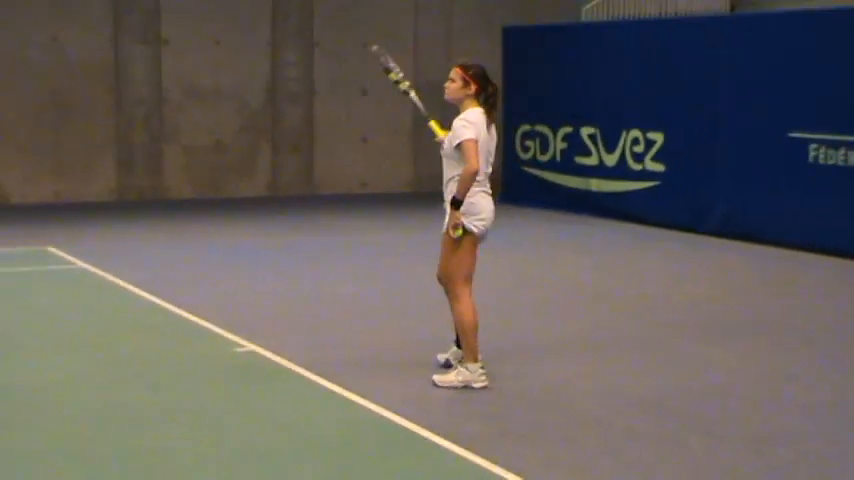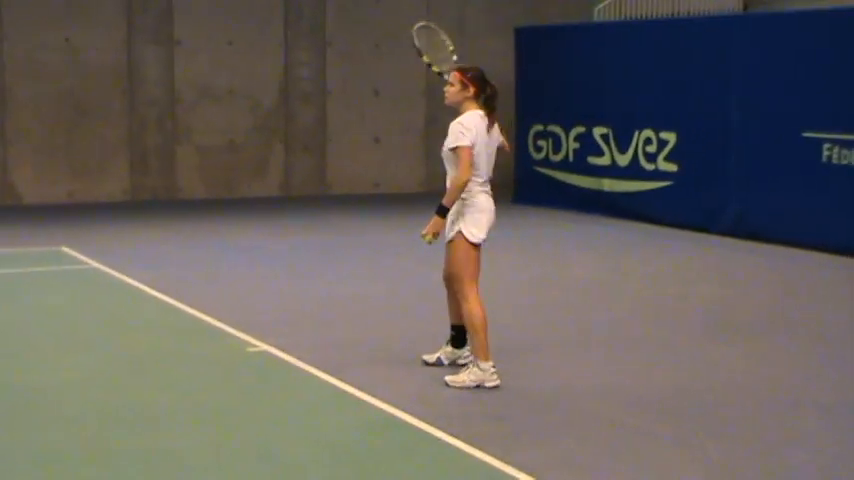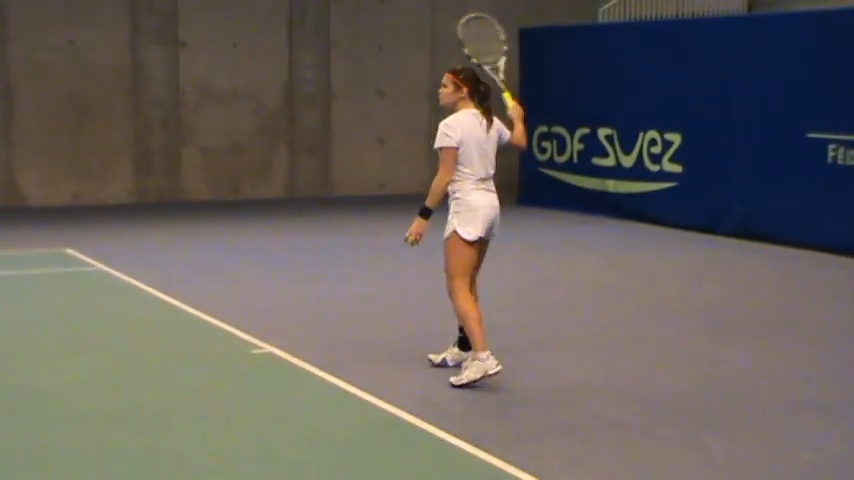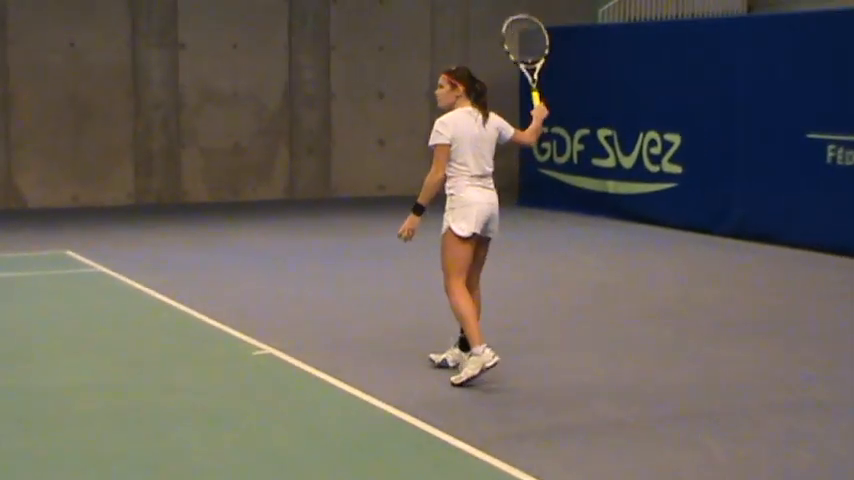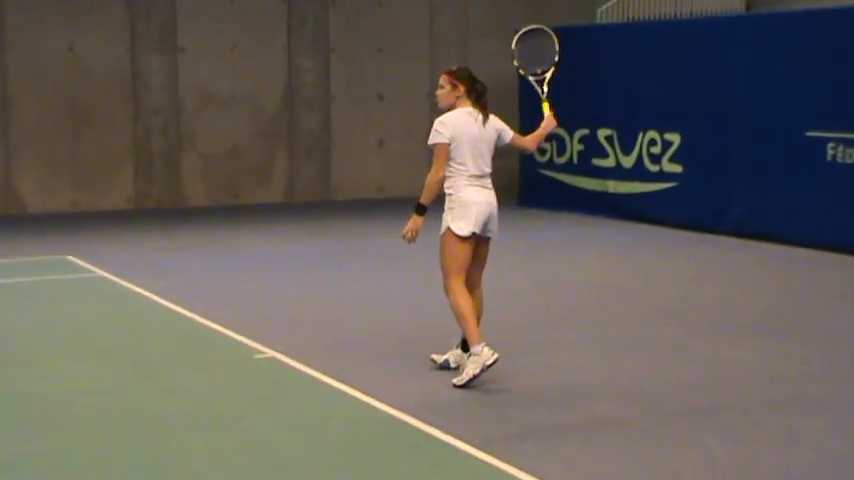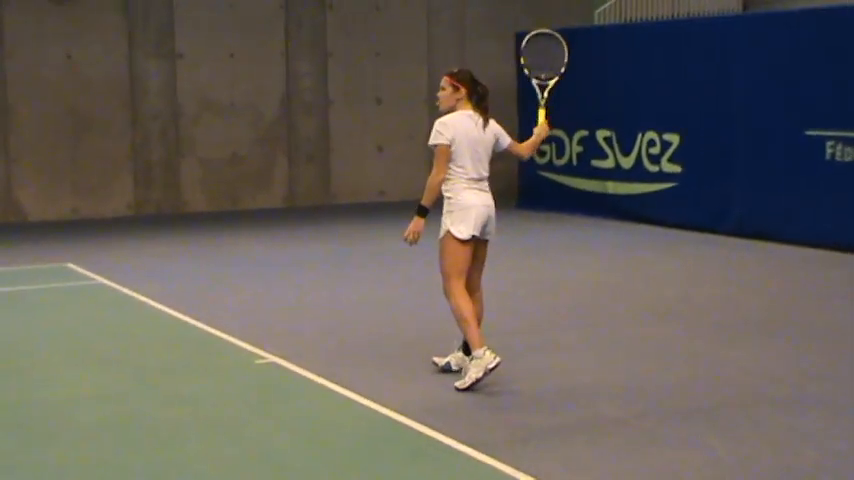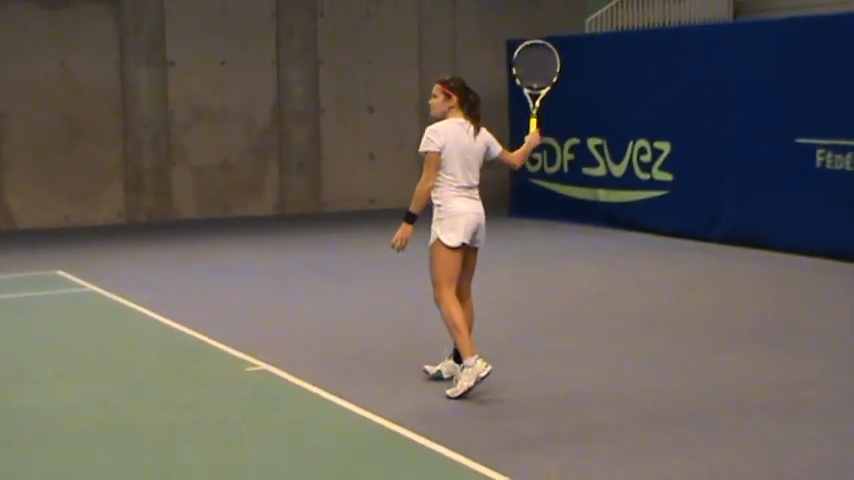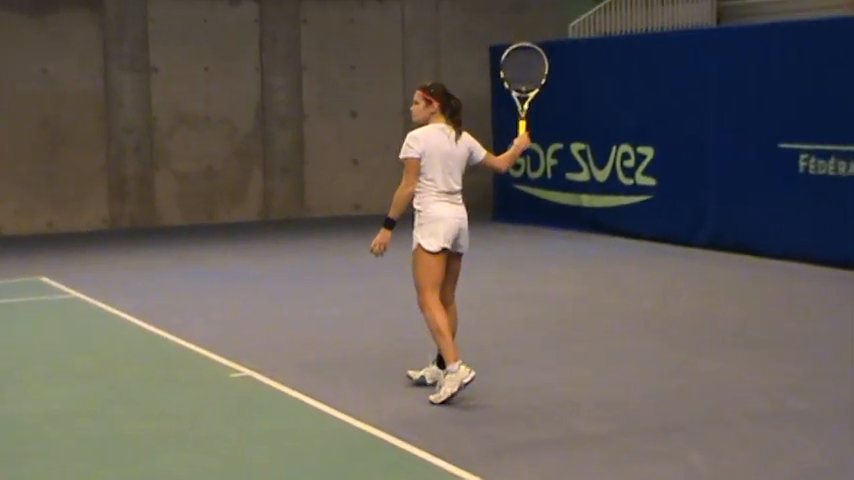
dt=0.2s
person 1, frame 1
left shoulder: (464, 120)
right shoulder: (484, 118)
left elbow: (471, 167)
left wrist: (453, 205)
left hip: (467, 208)
right hip: (478, 206)
left knee: (460, 288)
right knee: (446, 278)
left ankle: (472, 368)
right ankle: (462, 349)
person 1, frame 2
left shoulder: (461, 125)
right shoulder: (489, 122)
left elbow: (462, 176)
right elbow: (506, 147)
left wrist: (439, 215)
left hip: (468, 209)
right hip: (482, 206)
left knee: (467, 289)
right knee: (453, 280)
left ankle: (483, 367)
right ankle: (458, 347)
person 1, frame 3
left shoulder: (450, 125)
right shoulder: (491, 121)
left elbow: (444, 178)
right elbow: (521, 141)
left wrist: (423, 217)
right wrist: (517, 117)
left hip: (467, 207)
right hip: (490, 205)
left knee: (458, 287)
right knee: (467, 284)
left ankle: (483, 357)
right ankle: (463, 348)
person 1, frame 4
left shoulder: (446, 123)
right shoulder: (491, 119)
left elbow: (438, 174)
right elbow: (528, 139)
left wrist: (415, 213)
right wrist: (539, 116)
left hip: (464, 203)
right hip: (489, 202)
left knee: (454, 284)
right knee: (471, 283)
left ankle: (480, 351)
right ankle: (463, 349)
person 1, frame 5
left shoulder: (445, 122)
right shoulder: (490, 121)
left elbow: (438, 174)
right elbow: (529, 144)
left wrist: (418, 213)
right wrist: (546, 127)
left hip: (463, 203)
right hip: (487, 202)
left knee: (454, 283)
right knee: (472, 283)
left ankle: (479, 350)
right ankle: (465, 350)
person 1, frame 6
left shoulder: (446, 124)
right shoulder: (489, 125)
left elbow: (439, 175)
right elbow: (523, 152)
left wrist: (420, 215)
right wrist: (540, 134)
left hip: (461, 206)
right hip: (484, 205)
left knee: (454, 286)
right knee: (472, 286)
left ankle: (481, 354)
right ankle: (467, 353)
person 1, frame 7
left shoulder: (437, 131)
right shoulder: (480, 133)
left elbow: (428, 182)
right elbow: (515, 161)
left wrist: (408, 221)
right wrist: (531, 143)
left hip: (451, 214)
right hip: (475, 213)
left knee: (444, 294)
right knee: (462, 294)
left ankle: (472, 362)
right ankle: (457, 361)
person 1, frame 8
left shoulder: (417, 137)
right shoulder: (463, 138)
left elbow: (408, 188)
right elbow: (501, 164)
left wrist: (387, 227)
right wrist: (519, 146)
left hip: (433, 219)
right hip: (458, 218)
left knee: (429, 300)
right knee: (446, 300)
left ankle: (456, 368)
right ankle: (441, 367)
